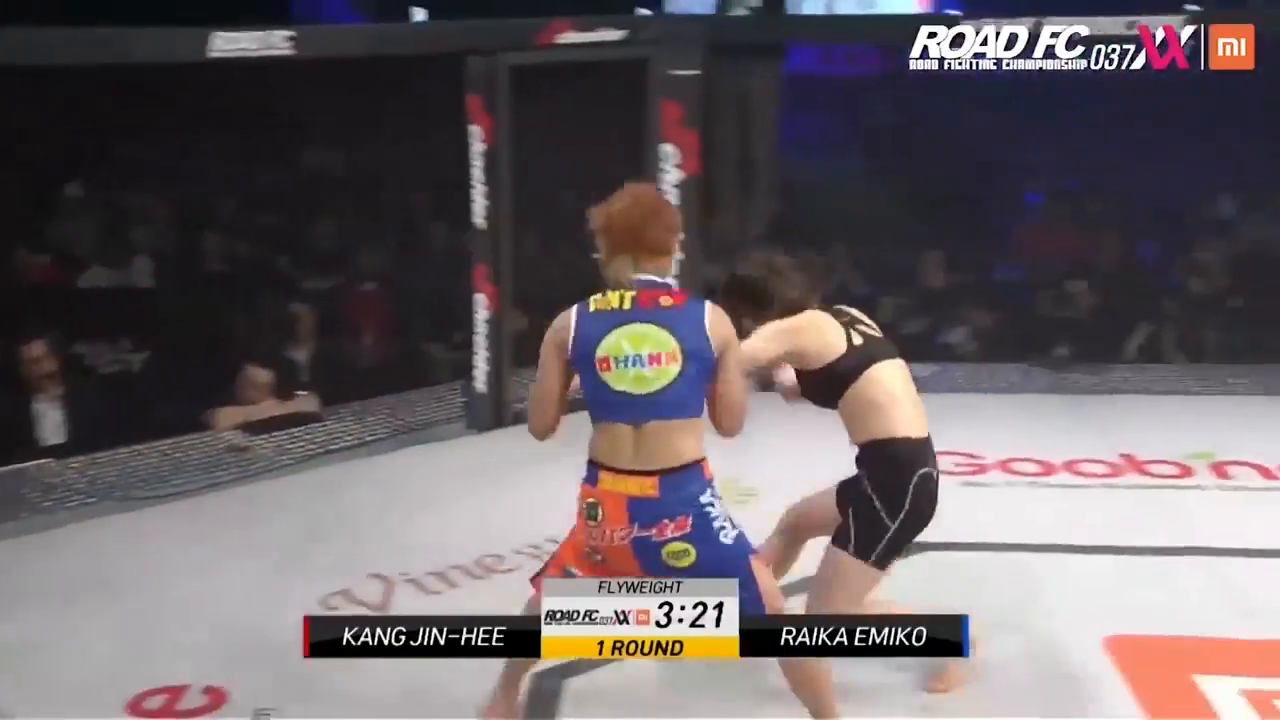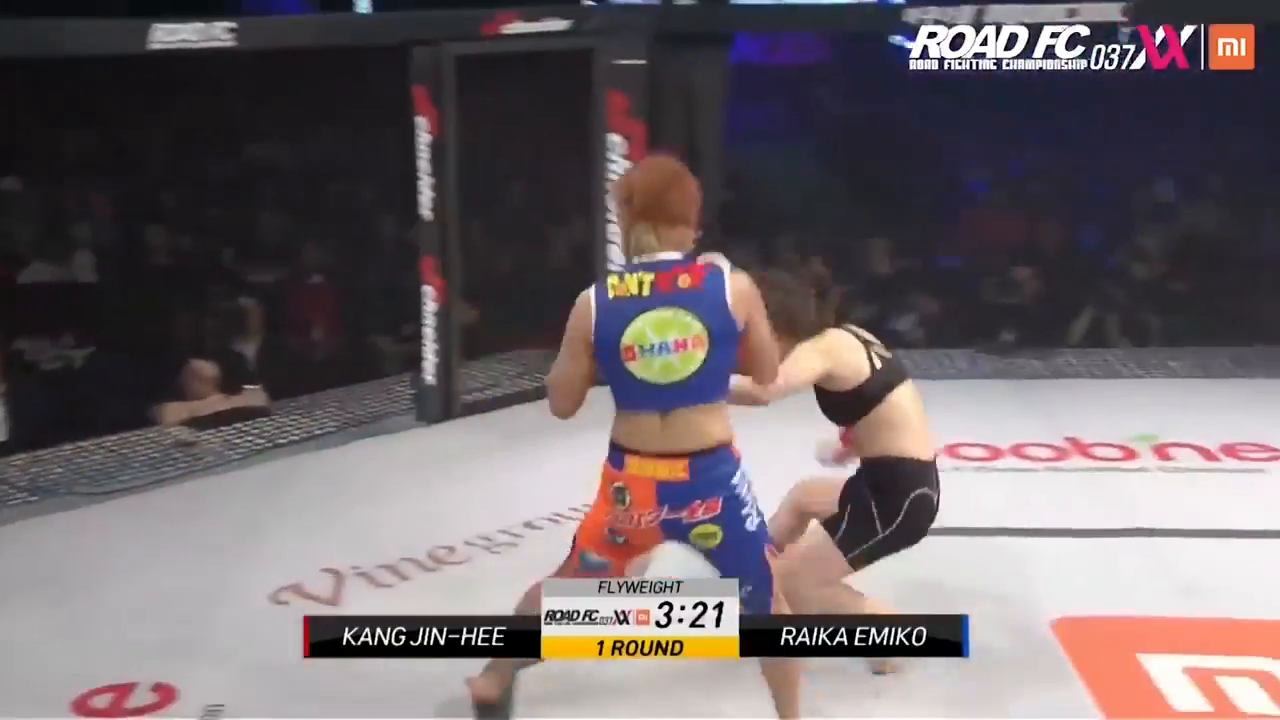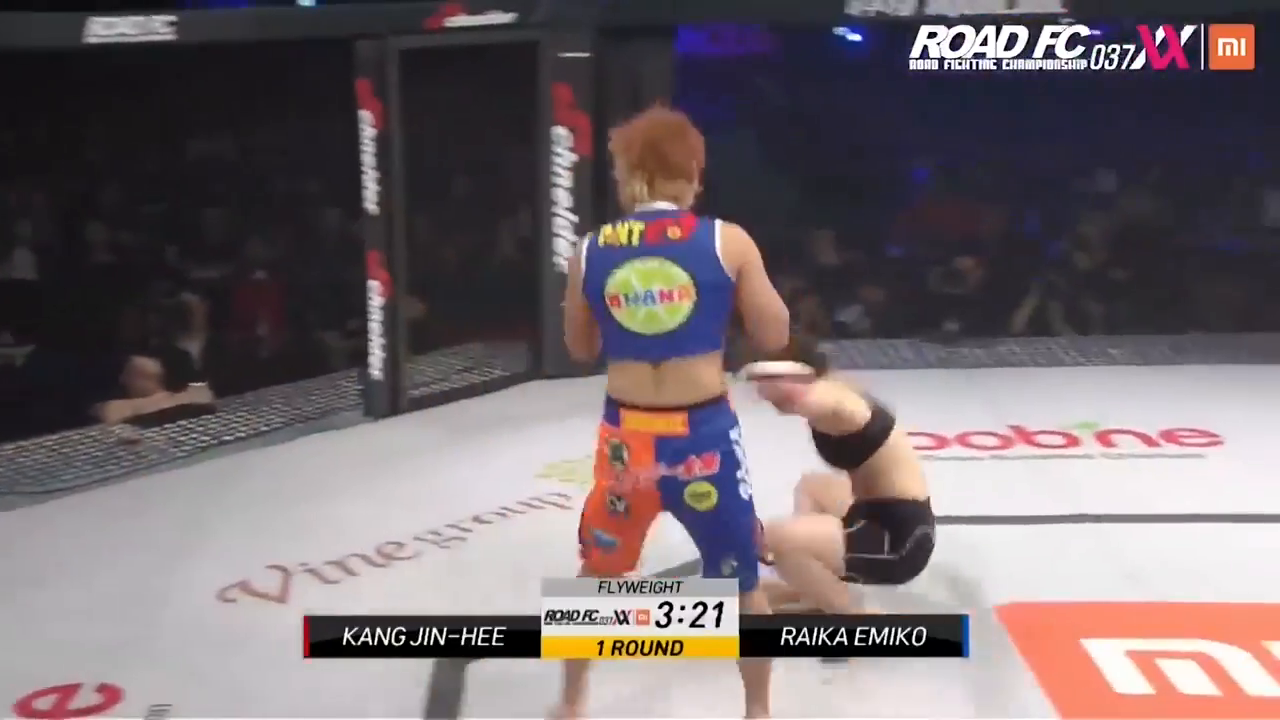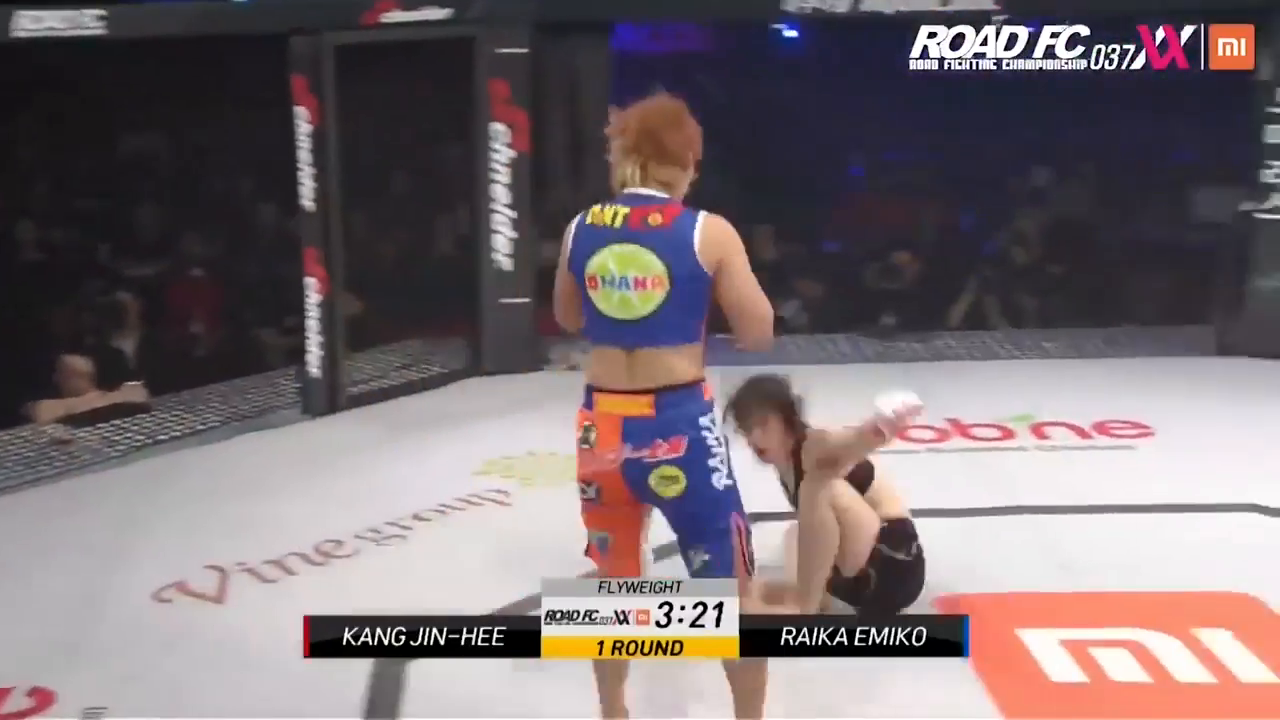
dt=0.1s
person 1, frame 1
left shoulder: (570, 323)
right shoulder: (708, 315)
left elbow: (540, 424)
right elbow: (731, 423)
left hip: (606, 506)
right hip: (691, 508)
right knee: (775, 613)
person 1, frame 2
left shoulder: (593, 305)
right shoulder: (732, 285)
left elbow: (562, 402)
right elbow: (768, 373)
left hip: (633, 485)
right hip: (713, 481)
left knee: (566, 586)
right knee: (768, 608)
person 1, frame 3
left shoulder: (594, 249)
right shoulder: (726, 241)
left elbow: (580, 345)
right elbow: (774, 336)
left hip: (626, 444)
right hip: (707, 442)
left knee: (599, 576)
right knee: (745, 590)
person 1, frame 4
left shoulder: (580, 230)
right shoulder: (709, 234)
right elbow: (758, 334)
left hip: (604, 430)
right hip: (679, 428)
left knee: (614, 583)
right knee: (733, 591)
person 2, frame 1
left shoulder: (797, 329)
right shoulder: (844, 317)
right wrist: (799, 386)
left hip: (899, 478)
right hip: (899, 470)
left knee: (829, 610)
right knee: (795, 523)
person 2, frame 2
left shoulder: (820, 349)
right shoulder: (844, 337)
left elbow: (766, 390)
left hip: (901, 496)
right hip: (897, 480)
left knee: (794, 586)
right knee: (800, 496)
person 2, frame 3
left shoulder: (826, 394)
right shoulder: (829, 390)
left elbow: (814, 401)
left hip: (903, 538)
left knee: (777, 538)
right knee: (811, 487)
person 2, frame 4
left shoulder: (816, 447)
left elbow: (859, 438)
left wrist: (882, 423)
left hip: (896, 560)
left knee: (821, 487)
left ankle: (804, 607)
